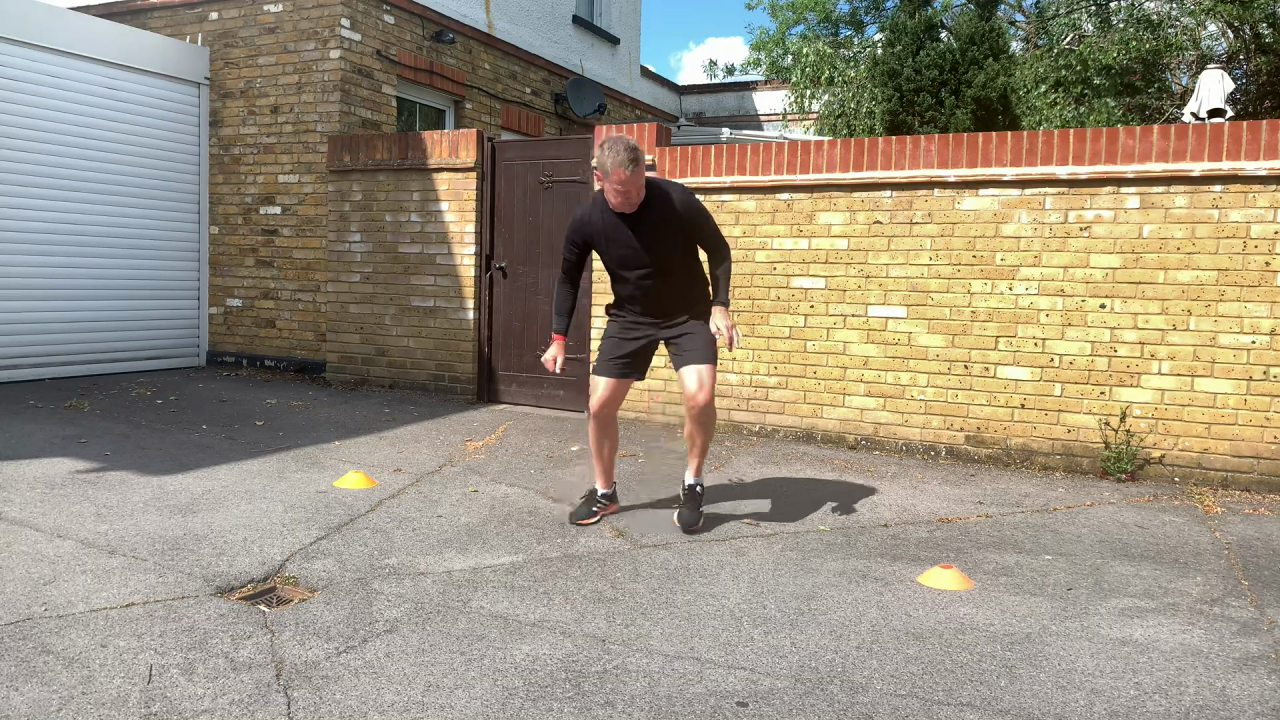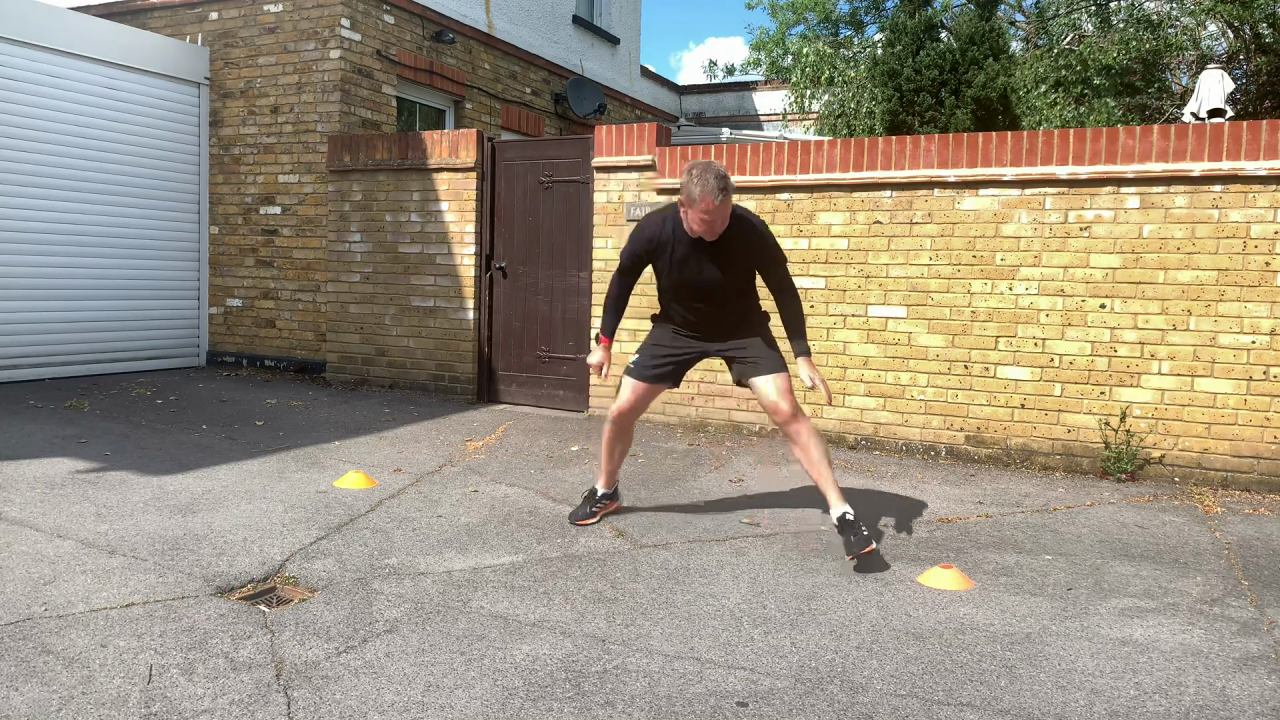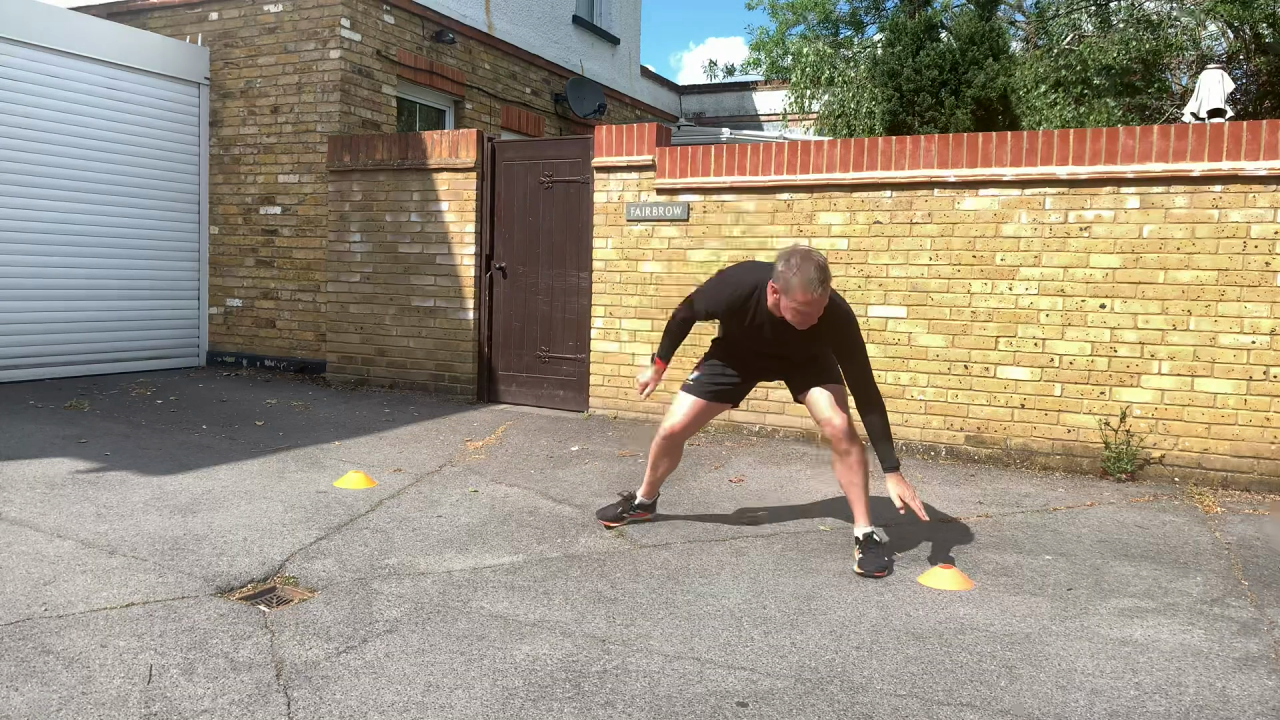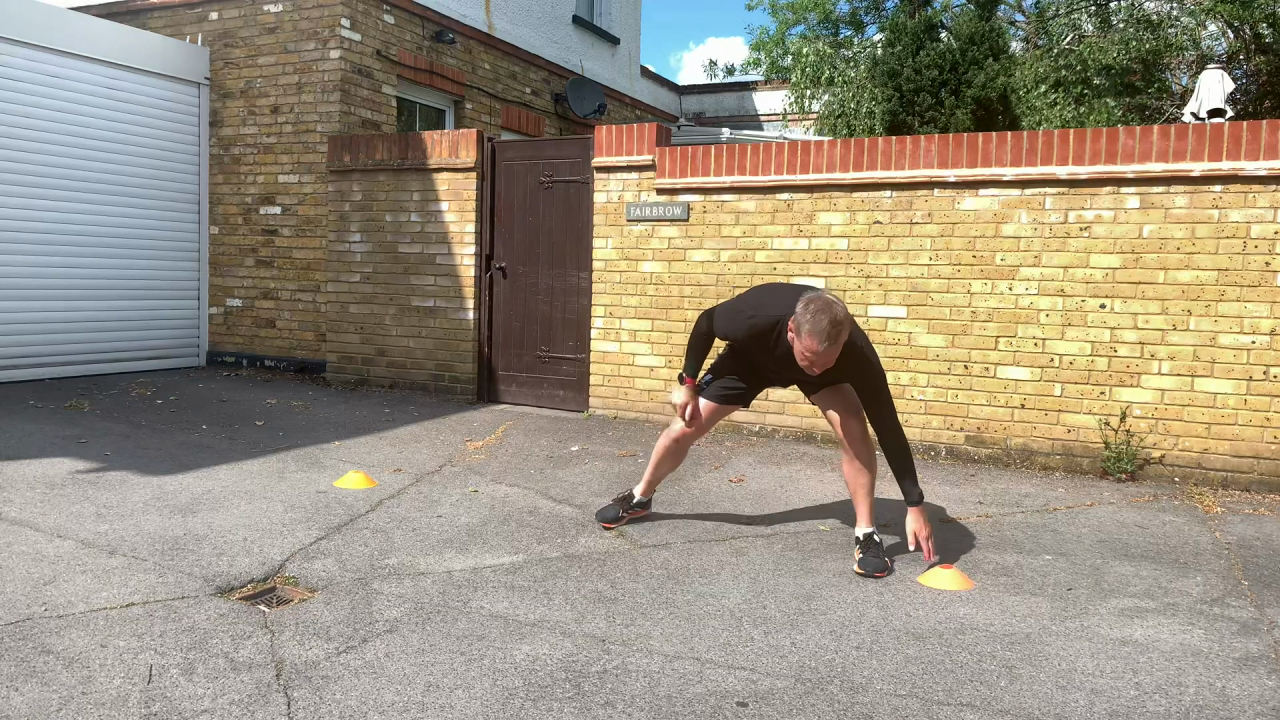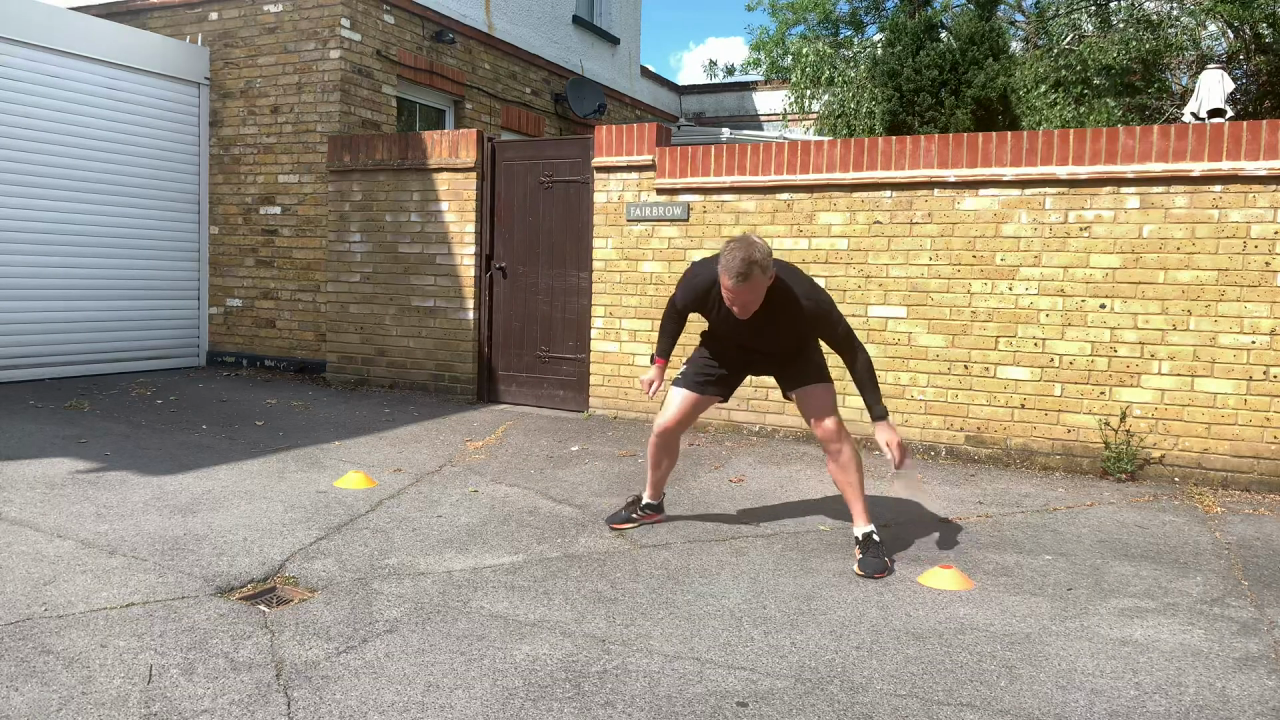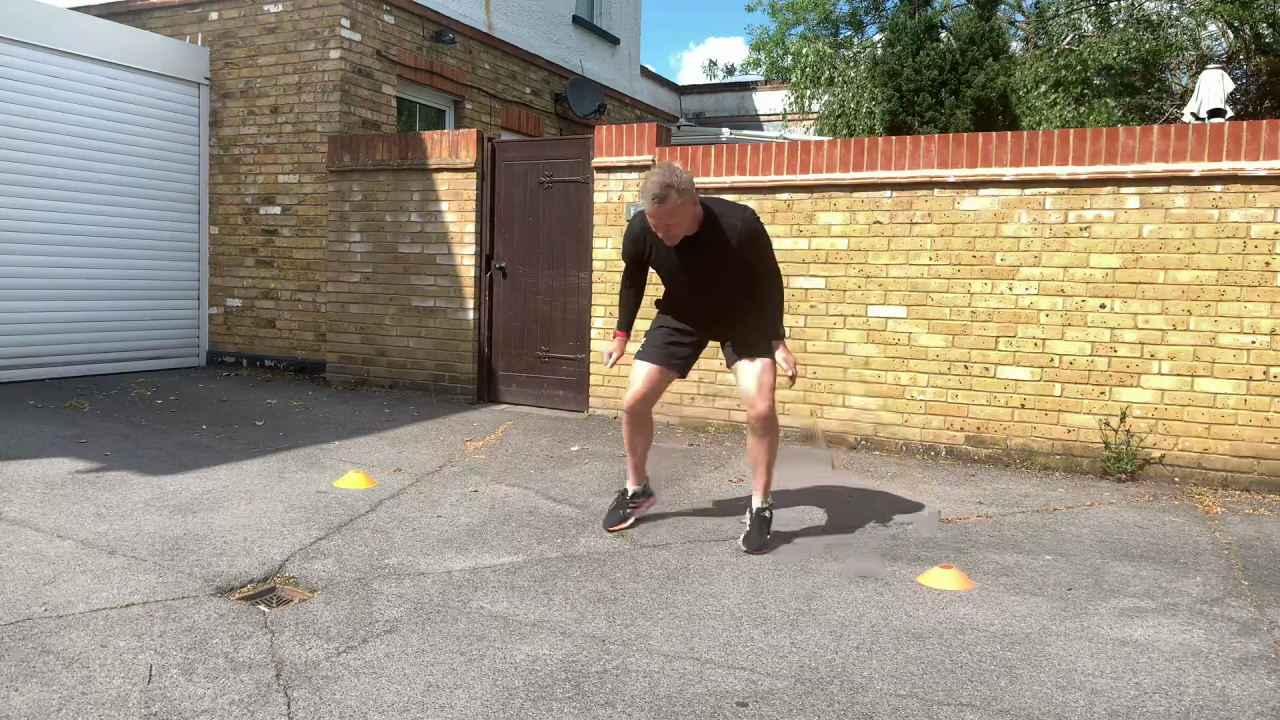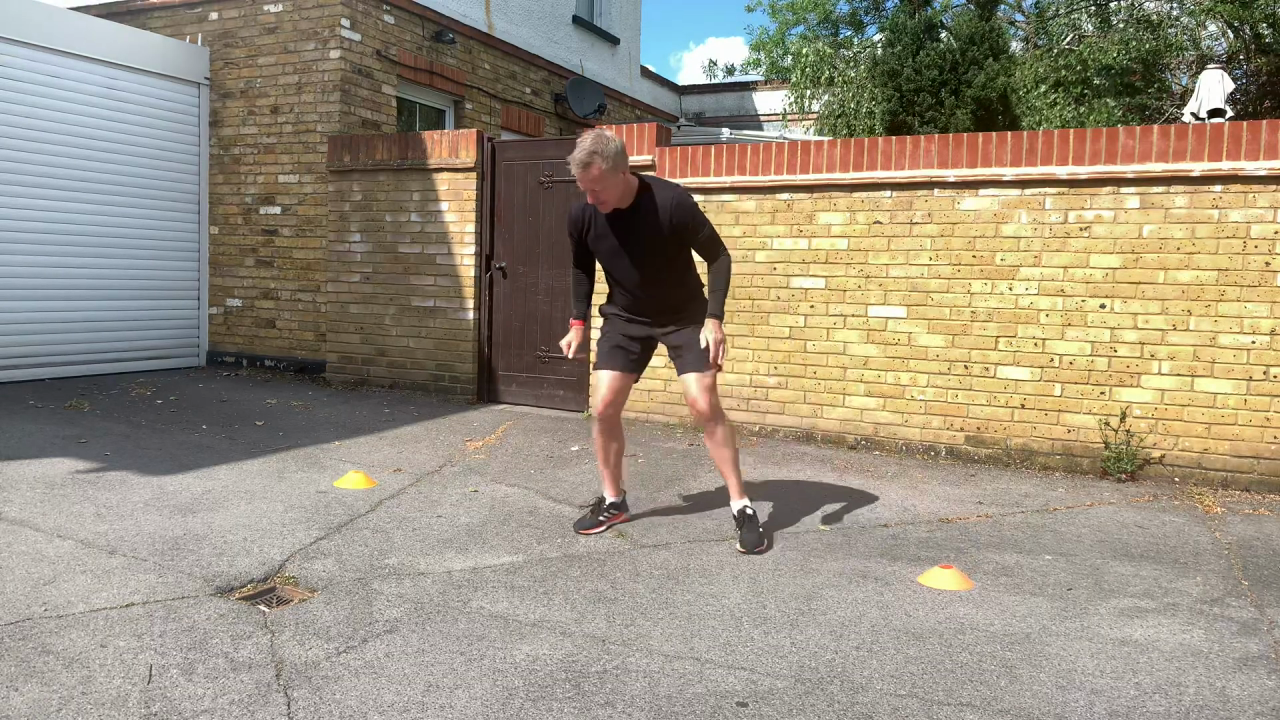
dt=0.2s
person 1, frame 1
left shoulder: (677, 201)
right shoulder: (586, 220)
left elbow: (718, 251)
right elbow: (568, 277)
left wrist: (720, 306)
right wrist: (559, 338)
left hip: (687, 315)
right hip: (629, 317)
left knee: (700, 398)
right knee: (600, 406)
left ankle: (692, 483)
right ankle: (604, 493)
person 1, frame 2
left shoulder: (751, 231)
right shoulder: (653, 231)
left elbow: (784, 290)
right elbow: (622, 282)
left wrist: (802, 356)
right wrist: (604, 343)
left hip: (743, 330)
right hip: (678, 330)
left knee: (787, 411)
right knee: (622, 410)
left ankle: (841, 513)
right ankle: (604, 492)
person 1, frame 3
left shoulder: (836, 317)
right shoulder: (735, 289)
left elbow: (865, 392)
right elbow: (686, 313)
left wrist: (892, 473)
right wrist: (658, 365)
left hip: (804, 362)
right hip: (737, 357)
left knee: (839, 427)
right knee: (672, 429)
left ankle: (866, 535)
right ankle: (643, 501)
person 1, frame 4
left shoulder: (857, 356)
right shoulder: (754, 318)
left elbow: (888, 427)
right elbow: (705, 323)
left wrist: (914, 506)
right wrist: (687, 384)
right hip: (750, 360)
left knee: (854, 430)
right knee: (682, 429)
left ankle: (866, 535)
right ankle: (639, 497)
person 1, frame 5
left shoulder: (805, 299)
right shoulder: (702, 279)
left elbow: (853, 350)
right elbow: (676, 309)
left wrist: (880, 420)
right wrist: (659, 363)
left hip: (791, 353)
right hip: (724, 349)
left knee: (830, 430)
right knee: (666, 426)
left ankle: (864, 532)
right ankle: (650, 503)
person 1, frame 6
left shoulder: (739, 224)
right shoulder: (640, 235)
left elbow: (768, 277)
right elbow: (633, 279)
left wrist: (776, 339)
right wrist: (621, 335)
left hip: (741, 317)
right hip: (679, 318)
left knee: (760, 405)
right knee: (636, 401)
left ankle: (760, 508)
right ankle: (636, 490)
person 1, frame 7
left shoulder: (672, 202)
right shoulder: (581, 216)
left elbow: (717, 257)
right elbow: (583, 268)
left wrist: (713, 319)
right wrist: (579, 323)
left hip: (684, 316)
right hip: (625, 317)
left knee: (704, 408)
right knee: (604, 409)
left ankle: (741, 507)
right ankle: (612, 501)
